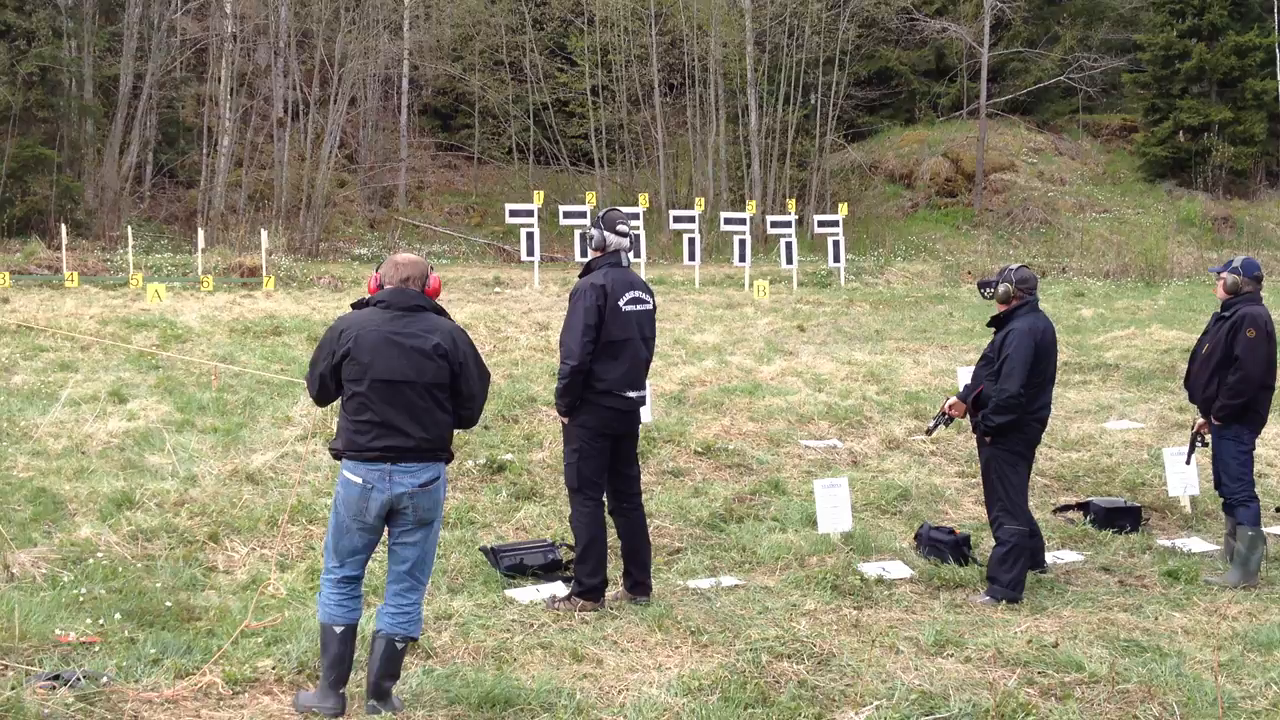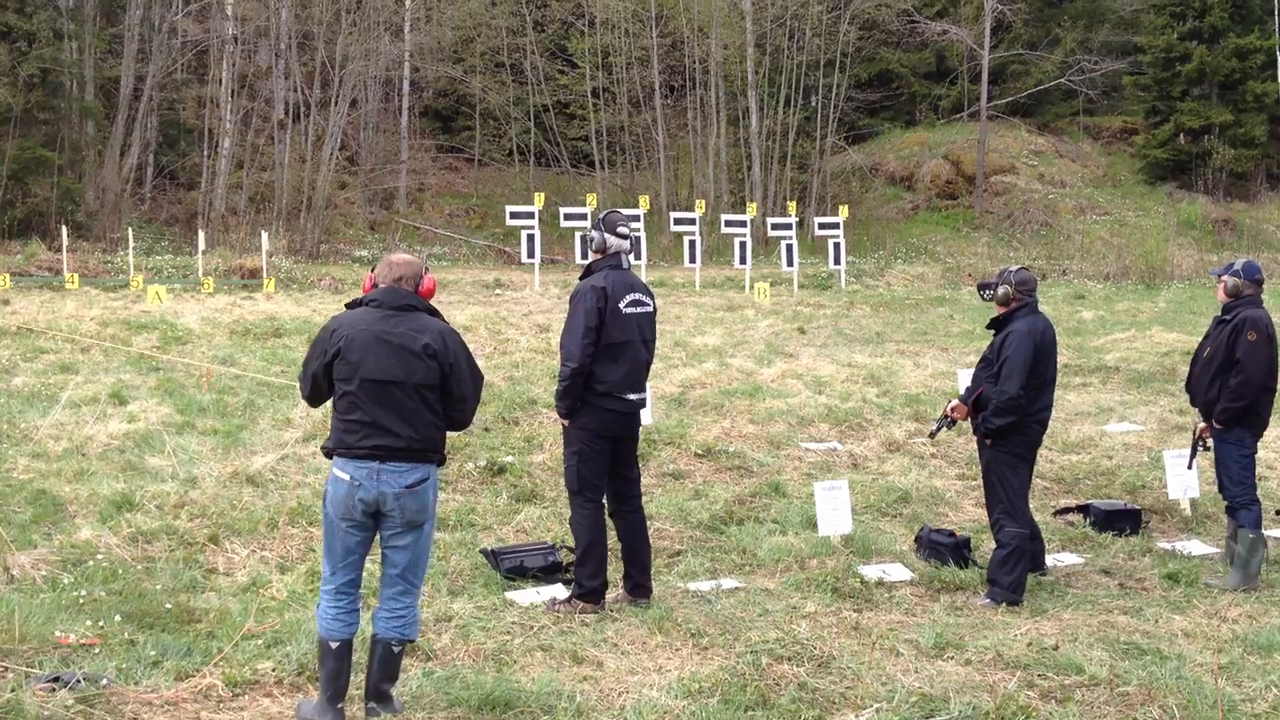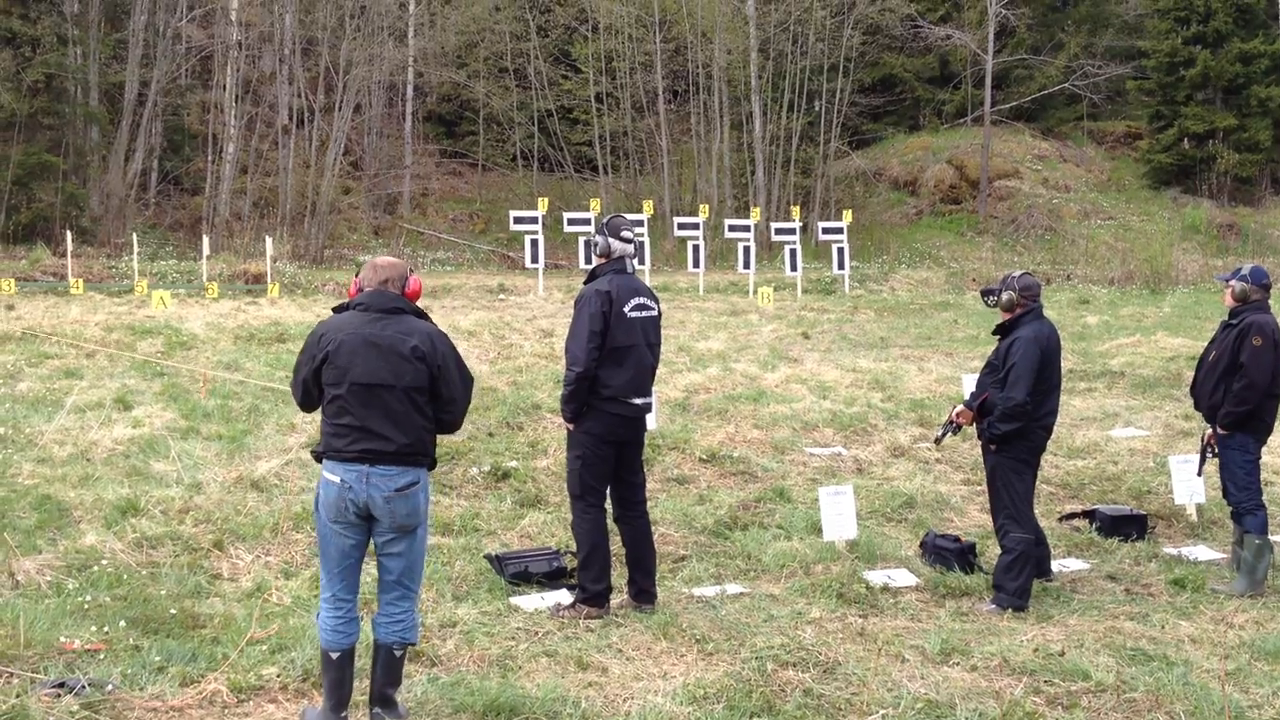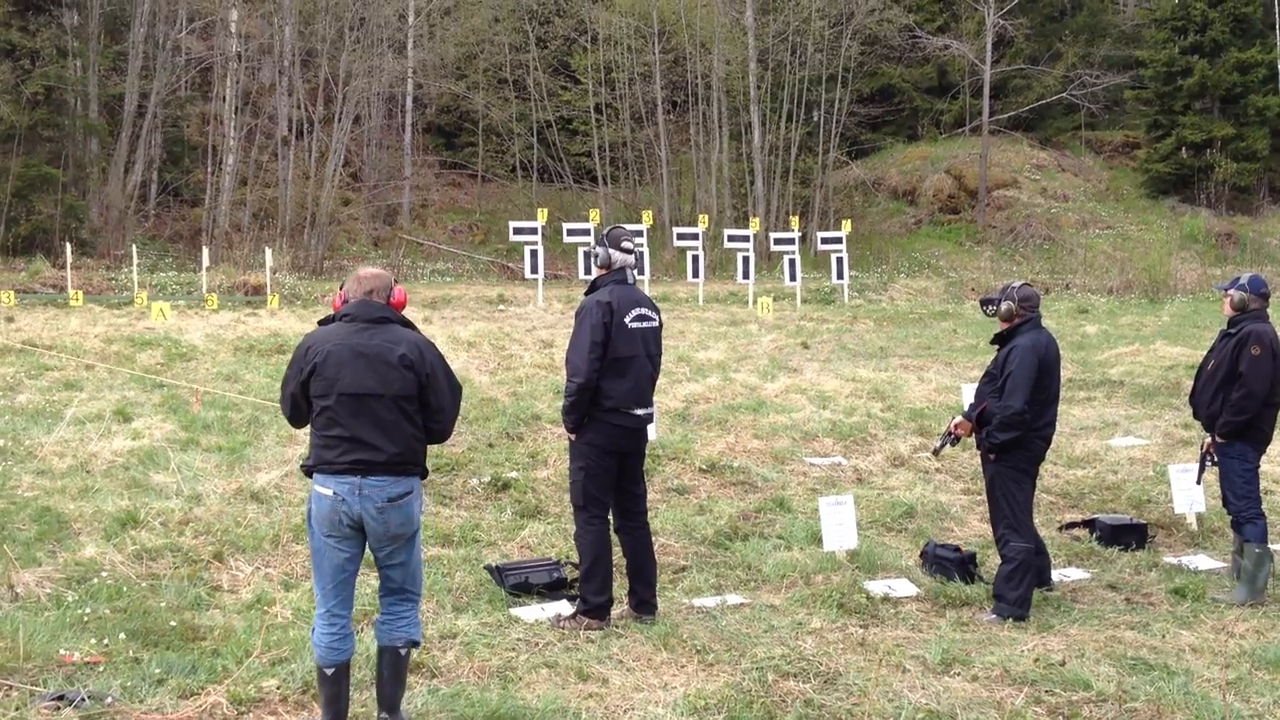
dt=0.3s
person 1, frame 1
left shoulder: (348, 328)
right shoulder: (447, 334)
left elbow: (319, 391)
right elbow: (470, 411)
left hip: (362, 473)
right hip: (424, 476)
left knee: (341, 578)
right knee: (405, 590)
person 1, frame 2
left shoulder: (341, 327)
right shoulder: (440, 335)
left elbow: (311, 392)
right elbow: (462, 413)
left hip: (352, 473)
right hip: (414, 478)
left knee: (338, 588)
right knee: (400, 592)
person 1, frame 3
left shoulder: (329, 331)
right shoulder: (428, 337)
left elbow: (305, 398)
right elbow: (453, 415)
left hip: (340, 477)
right hip: (404, 480)
left knee: (337, 598)
right knee: (398, 599)
person 1, frame 4
left shoulder: (315, 344)
right shoulder: (416, 346)
left elbow: (294, 413)
right elbow: (442, 425)
left hip: (332, 489)
right hip: (396, 490)
left knee: (332, 611)
right knee: (401, 599)
person 2, frame 1
left shoulder: (593, 286)
right shoulder: (641, 288)
left elbow: (575, 353)
left wrist: (564, 403)
left hip: (592, 408)
right hip: (629, 405)
left knee: (586, 498)
right knee: (627, 495)
left ankle: (588, 592)
right ankle: (637, 585)
person 2, frame 2
left shoulder: (593, 288)
right shoulder: (642, 291)
left elbow: (576, 356)
left wrist: (564, 405)
left hip: (593, 410)
right hip: (629, 408)
left knee: (586, 500)
right knee: (627, 498)
left ankle: (588, 594)
right ankle: (637, 587)
person 2, frame 3
left shoulder: (597, 292)
right shoulder: (646, 295)
left elbow: (581, 360)
left wrist: (569, 409)
left hip: (598, 415)
right hip: (634, 413)
left knee: (588, 504)
right knee: (632, 503)
left ankle: (591, 599)
right ankle: (642, 592)
person 2, frame 4
left shoulder: (599, 303)
right shoulder: (648, 306)
left elbow: (582, 371)
left wrist: (572, 420)
left hip: (600, 426)
right hip: (636, 423)
left knee: (591, 515)
right knee: (633, 514)
left ankle: (593, 610)
right ankle: (643, 602)
person 3, frame 1
left shoulder: (1021, 330)
right shoulder: (1033, 322)
left elbow: (1010, 391)
right elbow: (993, 374)
left wrist: (986, 425)
right wrist: (965, 398)
left hip: (1007, 431)
right hip: (1020, 427)
left knee: (1005, 506)
right knee: (1012, 498)
left ankle: (1004, 587)
right ankle: (1032, 557)
person 3, frame 2
left shoulder: (1020, 332)
right shoulder: (1034, 324)
left elbow: (1010, 393)
right elbow: (994, 376)
left wrist: (987, 427)
right wrist: (967, 400)
left hip: (1008, 433)
right hip: (1021, 429)
left knee: (1006, 509)
right knee: (1013, 501)
left ankle: (1004, 589)
right ankle: (1032, 559)
person 3, frame 3
left shoulder: (1026, 338)
right shoulder: (1037, 329)
left elbow: (1016, 398)
right elbow: (998, 382)
left wrist: (993, 433)
right wrist: (972, 405)
left hip: (1013, 439)
right hip: (1024, 435)
left knee: (1011, 515)
right knee: (1018, 506)
left ankle: (1010, 595)
right ankle: (1038, 565)
person 3, frame 4
left shoulder: (1024, 347)
right shoulder: (1037, 339)
left elbow: (1014, 408)
right elbow: (998, 393)
left wrist: (992, 442)
right wrist: (971, 417)
left hip: (1012, 448)
right hip: (1023, 444)
left knee: (1011, 524)
right knee: (1017, 516)
left ankle: (1011, 605)
right ankle: (1038, 575)
person 4, frame 1
left shoulder: (1251, 317)
right shoulder: (1230, 314)
left elbow: (1247, 373)
left wrist: (1219, 412)
right wrist: (1207, 412)
left hip: (1235, 421)
right hip: (1225, 419)
left knee: (1239, 490)
right knee: (1228, 489)
left ankle: (1244, 570)
right ankle: (1234, 556)
person 4, frame 2
left shoulder: (1251, 321)
right shoulder: (1231, 318)
left elbow: (1249, 376)
left wrist: (1221, 416)
right wrist: (1210, 416)
left hip: (1237, 424)
right hip: (1227, 423)
left knee: (1241, 494)
right knee: (1232, 492)
left ankle: (1244, 573)
right ankle: (1234, 559)
person 4, frame 3
right shoulder: (1239, 322)
left elbow: (1253, 381)
left wrist: (1226, 421)
right wrist: (1216, 421)
left hip: (1241, 429)
right hip: (1231, 427)
left knee: (1246, 499)
right knee: (1237, 497)
left ankle: (1251, 579)
right ankle: (1240, 565)
person 4, frame 4
right shoulder: (1238, 332)
left elbow: (1251, 390)
left wrist: (1224, 430)
right wrist: (1215, 431)
left hip: (1241, 438)
right hip: (1231, 437)
left knee: (1246, 508)
right knee: (1237, 506)
left ankle: (1252, 588)
right ankle: (1240, 574)
